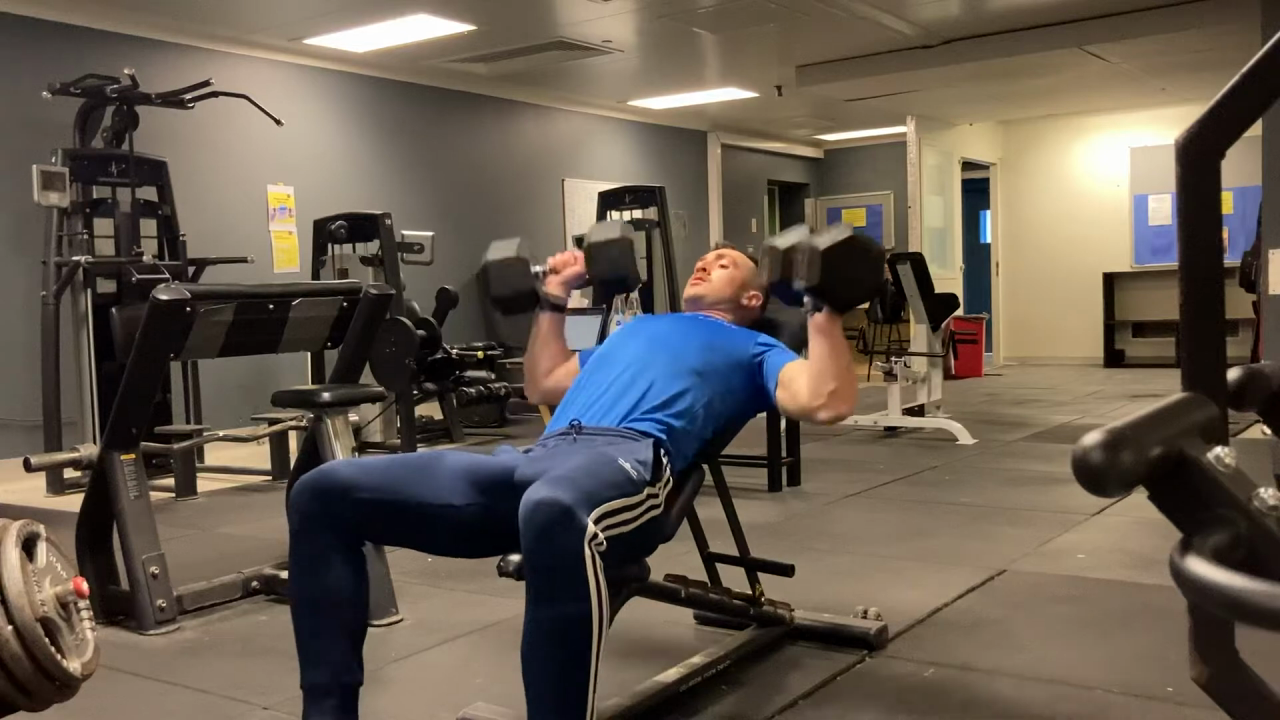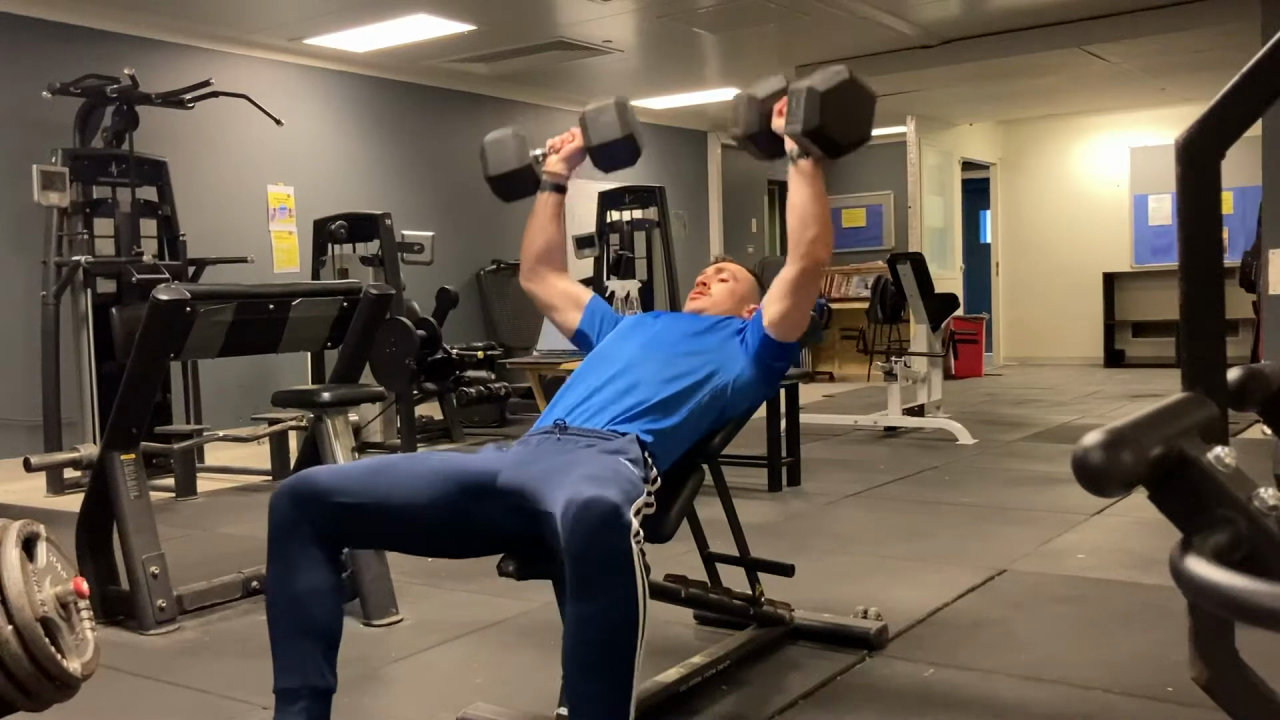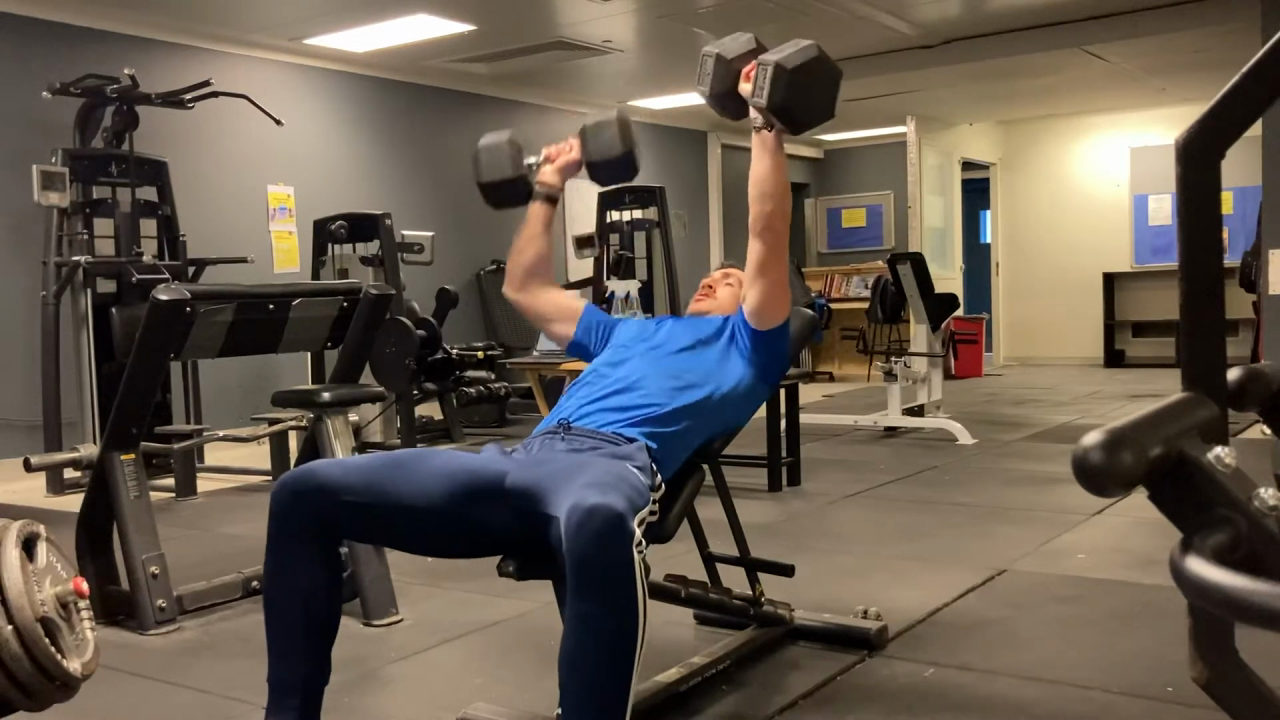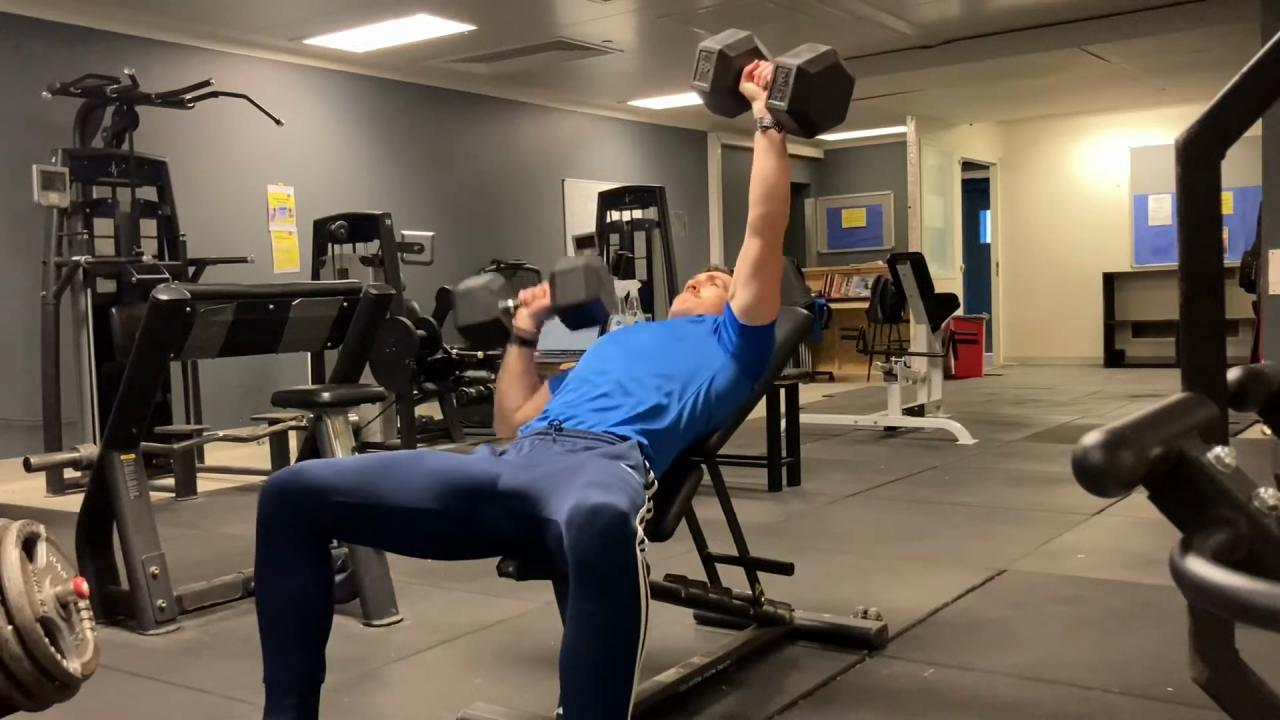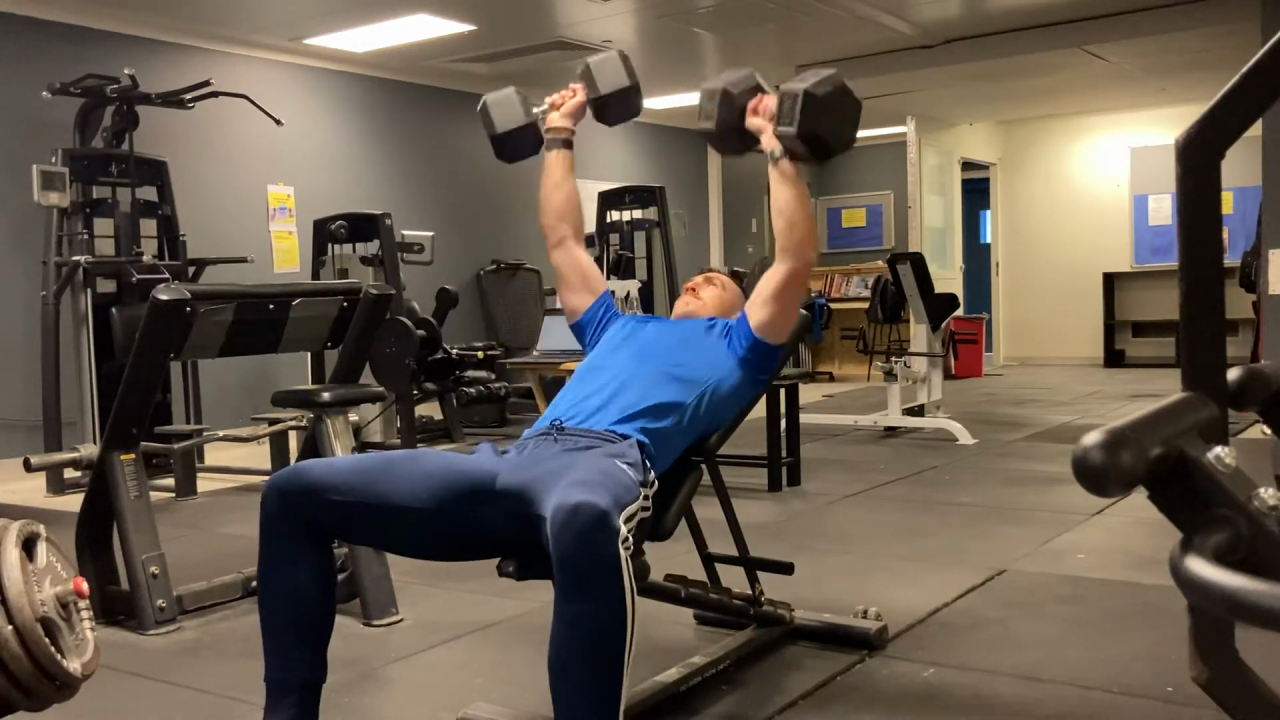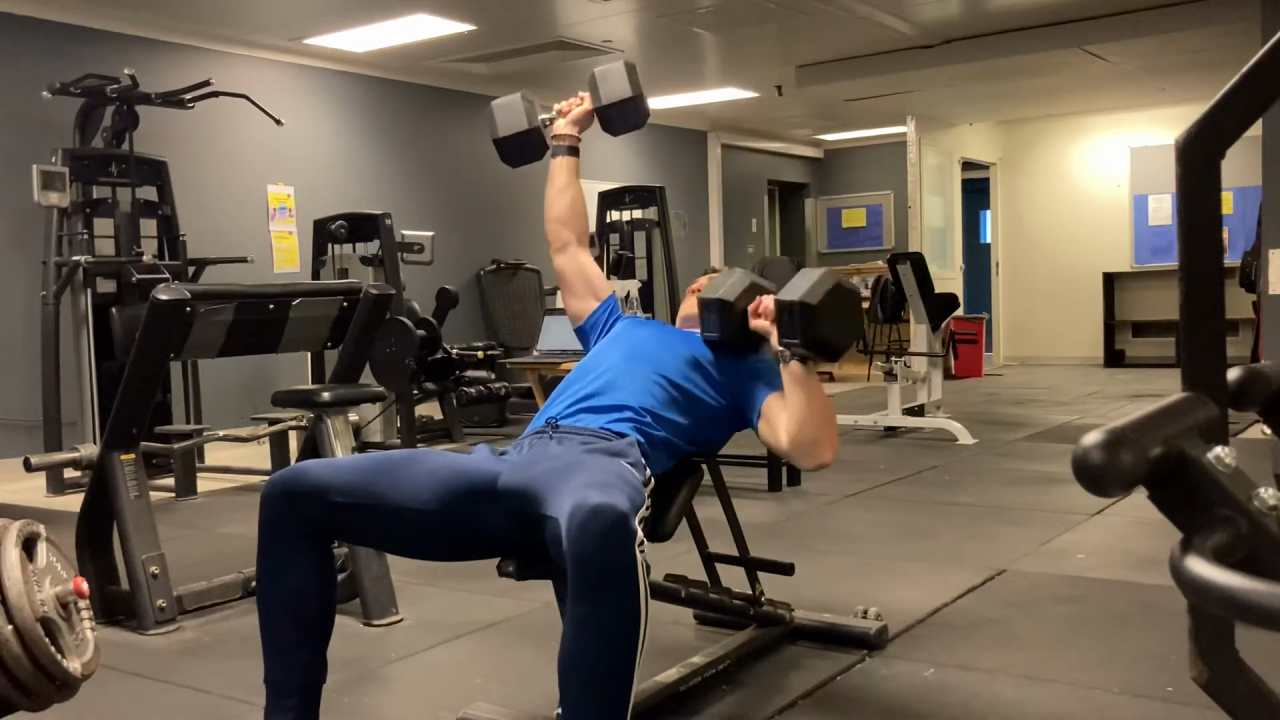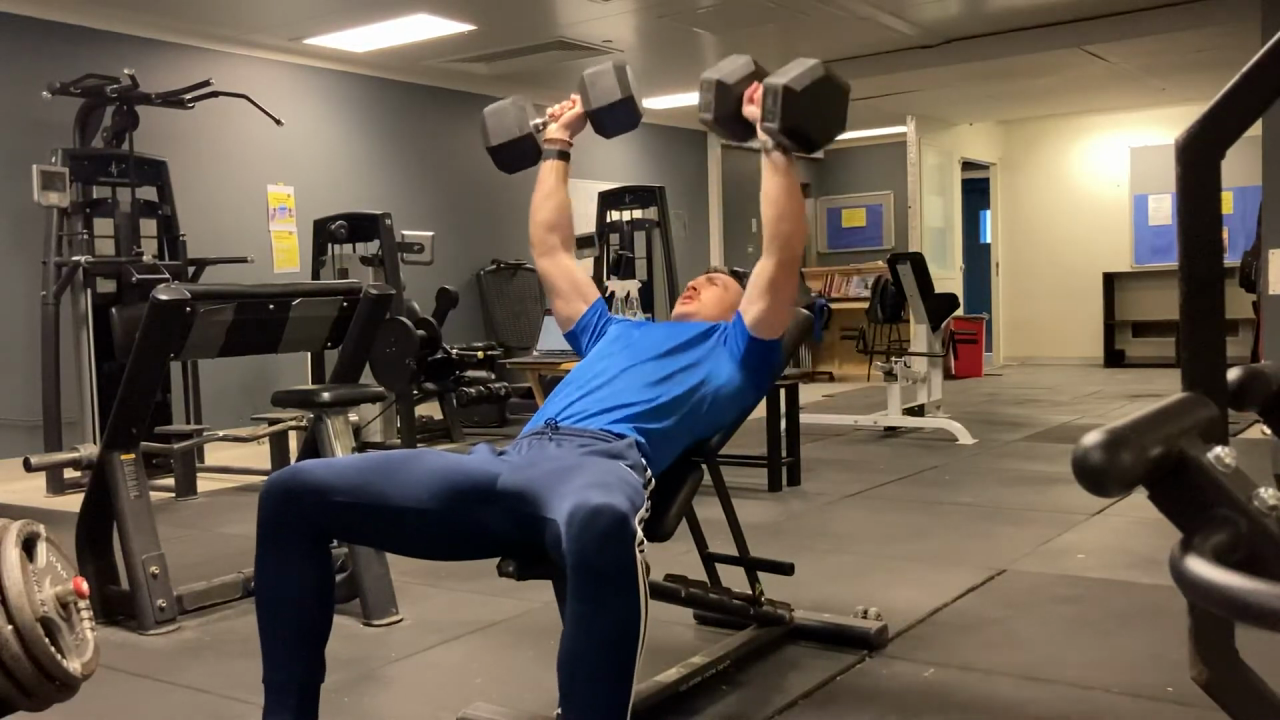
dt=0.7s
person 1, frame 1
left shoulder: (753, 348)
right shoulder: (636, 327)
left elbow: (830, 402)
right elbow: (542, 384)
left wrist: (822, 302)
right wrist: (554, 297)
left hip: (630, 459)
right hip: (534, 457)
left knee: (554, 510)
right knee: (325, 493)
person 1, frame 2
left shoulder: (746, 349)
right shoulder: (624, 329)
left elbow: (807, 262)
right elbow: (541, 275)
left wrist: (801, 153)
right wrist: (556, 178)
left hip: (610, 458)
right hip: (514, 456)
left knee: (595, 517)
right knee: (305, 499)
person 1, frame 3
left shoulder: (745, 347)
right shoulder: (629, 333)
left elbow: (767, 238)
right elbow: (524, 288)
left wrist: (765, 122)
right wrist: (548, 187)
left hip: (617, 462)
right hip: (520, 459)
left knee: (597, 521)
right knee: (306, 492)
person 1, frame 4
left shoulder: (730, 342)
right shoulder: (613, 342)
left elbow: (764, 235)
left wrist: (768, 119)
right wrist: (523, 331)
left hip: (607, 460)
right hip: (512, 463)
left knee: (600, 523)
right knee: (293, 494)
person 1, frame 5
left shoulder: (735, 347)
right shoulder: (620, 328)
left elbow: (792, 264)
right elbow: (564, 242)
left wrist: (777, 148)
right wrist: (559, 137)
left hip: (608, 460)
right hip: (515, 458)
left knee: (582, 520)
right knee: (296, 491)
person 1, frame 6
left shoulder: (742, 368)
right shoulder: (622, 329)
left elbow: (814, 449)
right elbow: (567, 246)
left wrist: (787, 342)
right wrist: (566, 140)
left hip: (605, 459)
right hip: (512, 459)
left knee: (598, 525)
right knee: (295, 494)
person 1, frame 7
left shoulder: (735, 353)
right shoulder: (617, 333)
left elbow: (783, 256)
right elbow: (551, 251)
left wrist: (773, 140)
right wrist: (557, 143)
left hip: (603, 461)
right hip: (509, 460)
left knee: (600, 524)
right knee: (294, 493)
